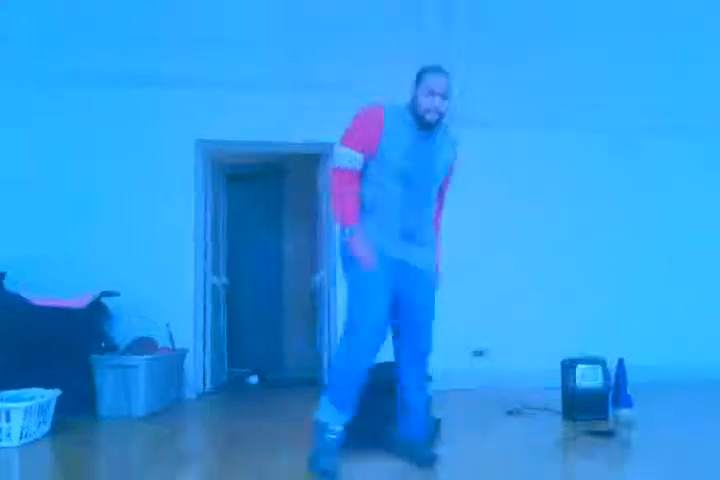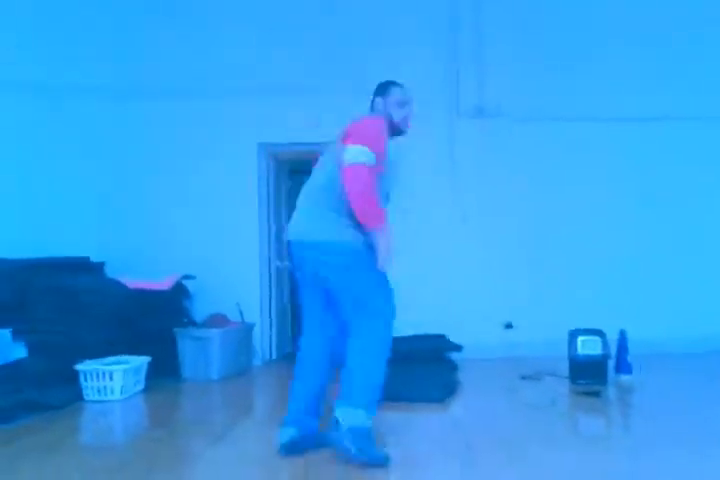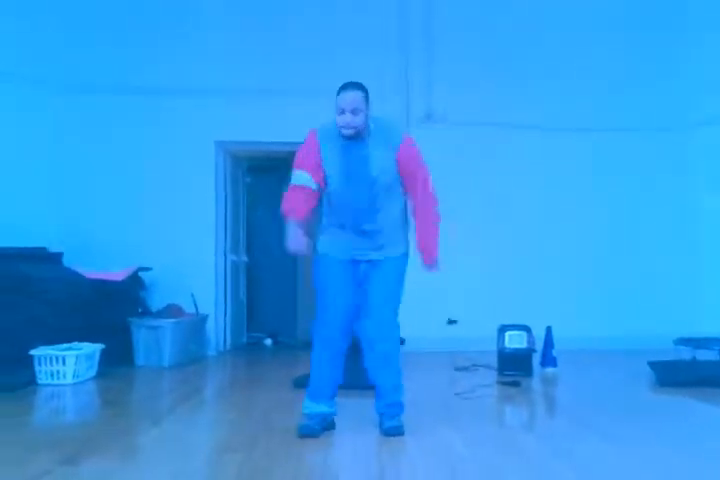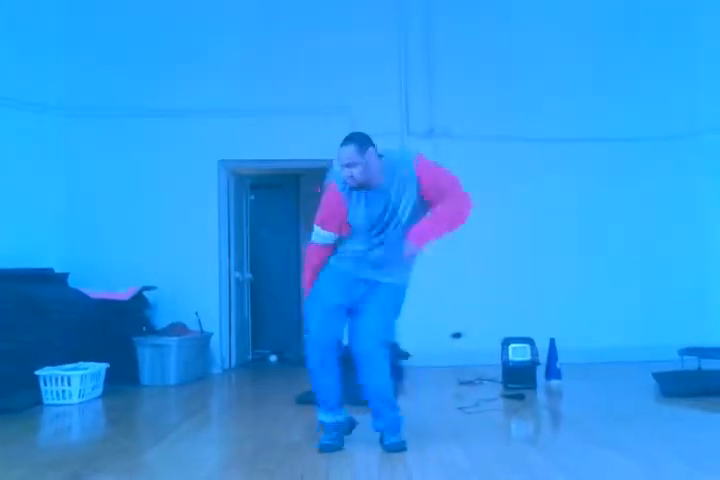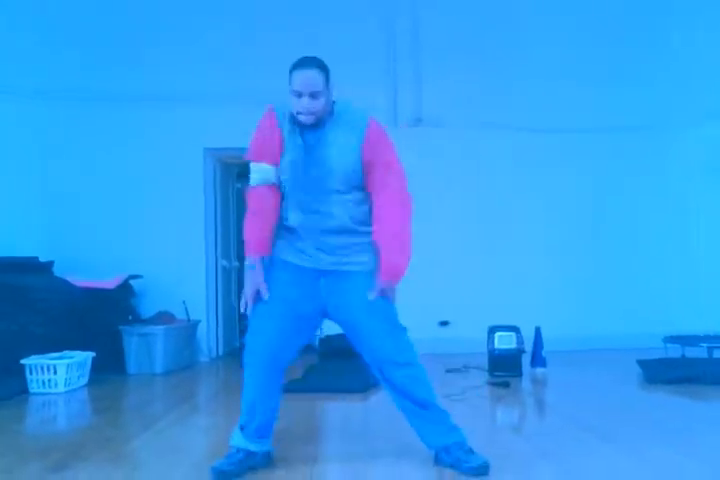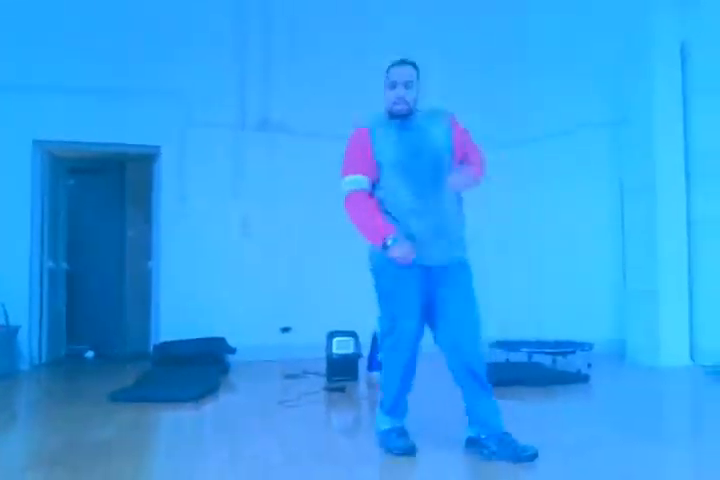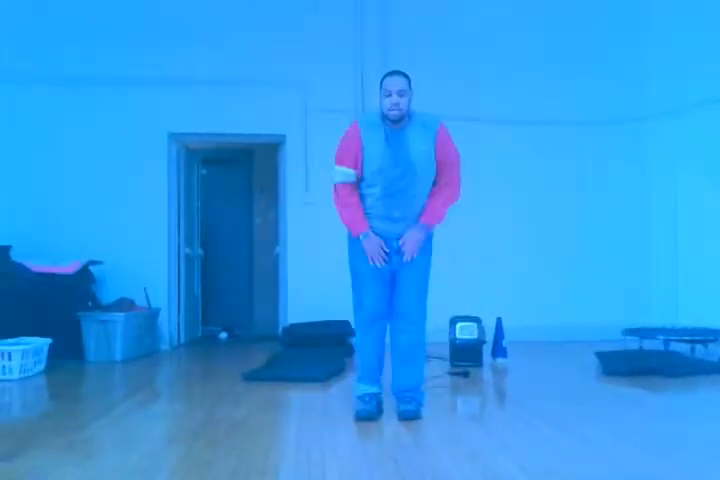
dt=0.7s
person 1, frame 1
left shoulder: (447, 146)
right shoulder: (380, 120)
right elbow: (342, 175)
left wrist: (432, 254)
right wrist: (355, 231)
left hip: (417, 262)
right hip: (374, 251)
left knee: (416, 353)
right knee: (364, 334)
left ankle: (411, 435)
right ankle: (330, 428)
person 1, frame 2
left shoulder: (362, 138)
right shoulder: (368, 131)
right elbow: (356, 176)
right wrist: (378, 231)
left hip: (312, 247)
right hip: (338, 246)
left knee: (321, 336)
right knee: (375, 326)
left ankle: (297, 428)
right ankle: (354, 429)
person 1, frame 3
left shoulder: (397, 143)
right shoulder: (318, 141)
left elbow: (421, 197)
right elbow: (301, 189)
left wrist: (428, 249)
right wrist: (294, 223)
left hip: (384, 253)
right hip: (336, 251)
left knee: (380, 329)
right knee: (331, 327)
left ankle: (390, 409)
right ankle: (318, 409)
person 1, frame 4
left shoulder: (414, 167)
right shoulder: (339, 184)
left elbow: (458, 203)
right elbow: (321, 240)
left wrist: (419, 233)
right wrist: (308, 288)
left hip: (384, 279)
right hip: (344, 270)
left knee: (369, 348)
right knee: (318, 336)
left ankle: (388, 424)
right ankle: (334, 419)
person 1, frame 5
left shoulder: (364, 129)
right shoulder: (274, 125)
left elbow: (392, 200)
right elbow: (263, 194)
left wrist: (391, 268)
right wrist: (254, 262)
left hip: (356, 270)
right hip: (295, 268)
left knee: (393, 358)
right knee: (264, 351)
left ankle: (448, 443)
right ankle: (251, 445)
person 1, frame 6
left shoulder: (445, 124)
right shoulder: (368, 136)
left elbow: (476, 164)
right elbow: (356, 195)
left wrist: (467, 175)
right wrist: (389, 240)
left hip: (448, 256)
right hip: (399, 255)
left knee: (463, 341)
right knee: (401, 341)
left ankle: (487, 429)
right ankle: (391, 424)
person 1, frame 7
left shoulder: (434, 132)
right shoulder: (360, 132)
left elbow: (448, 185)
right elbow: (344, 187)
left wrist: (422, 228)
right wrist: (363, 234)
left hip: (414, 238)
right hip: (370, 239)
left knee: (410, 315)
right knee: (370, 314)
left ankle: (409, 394)
right ankle: (368, 392)
